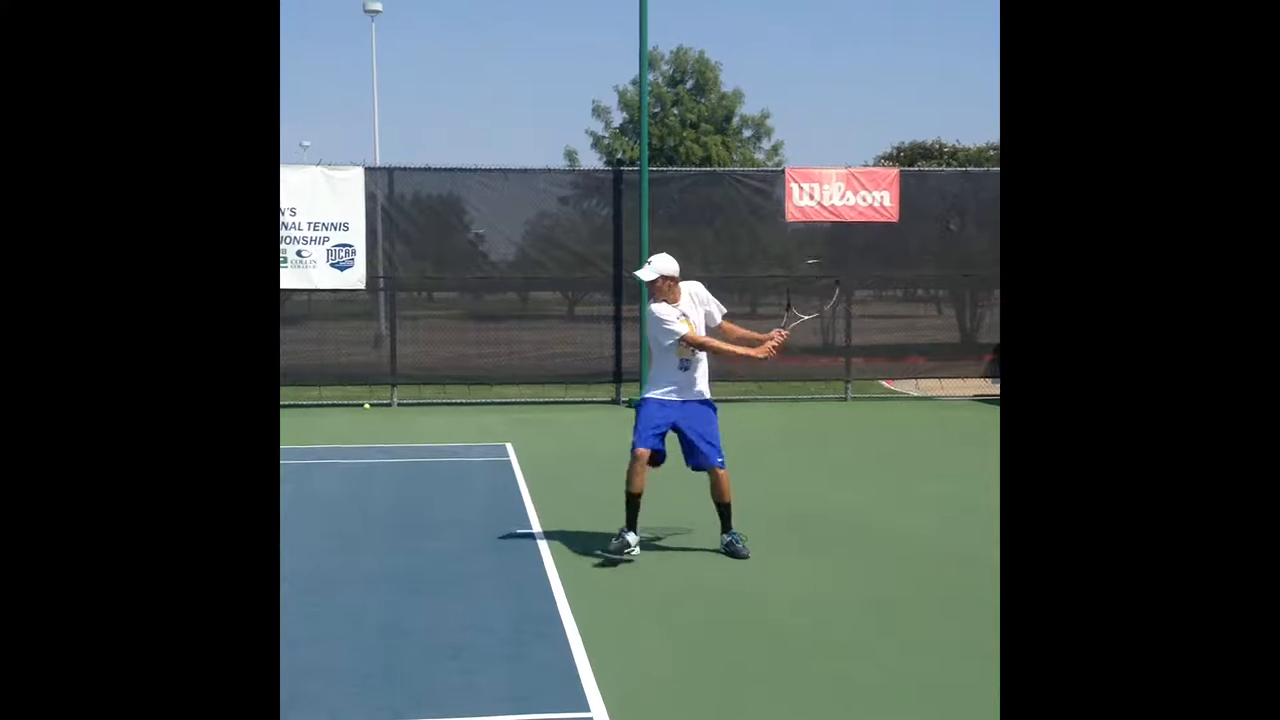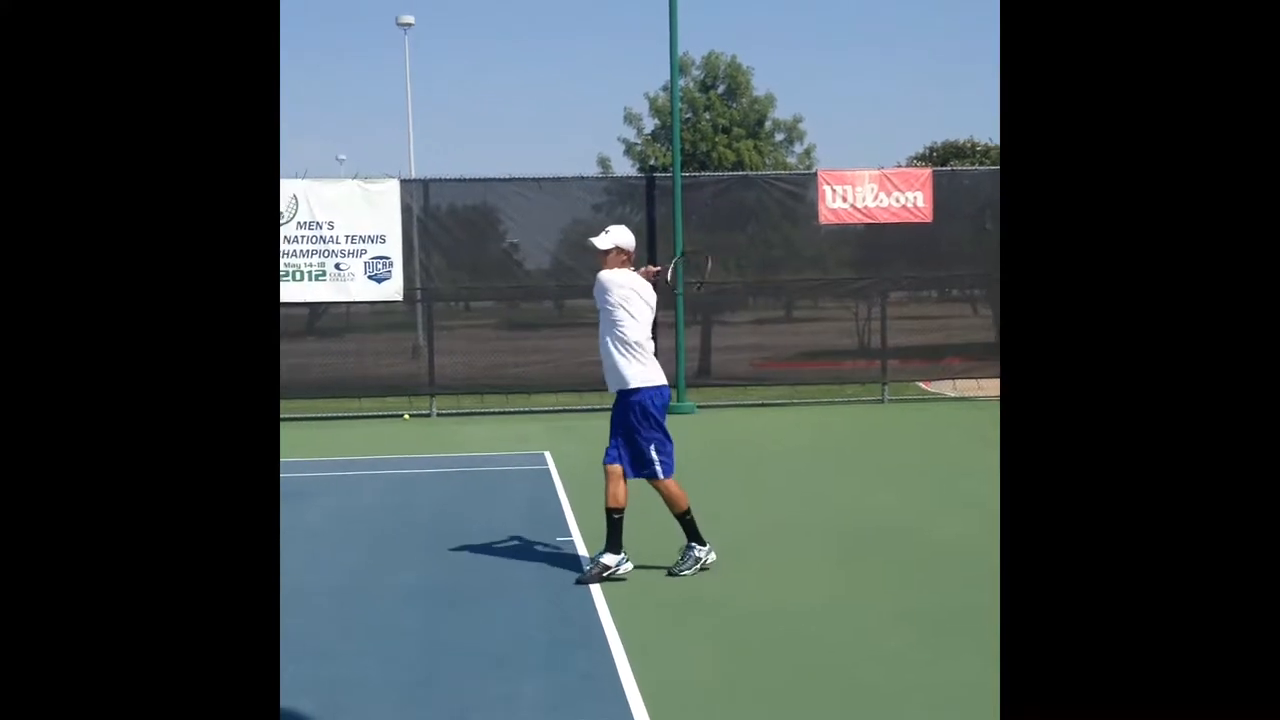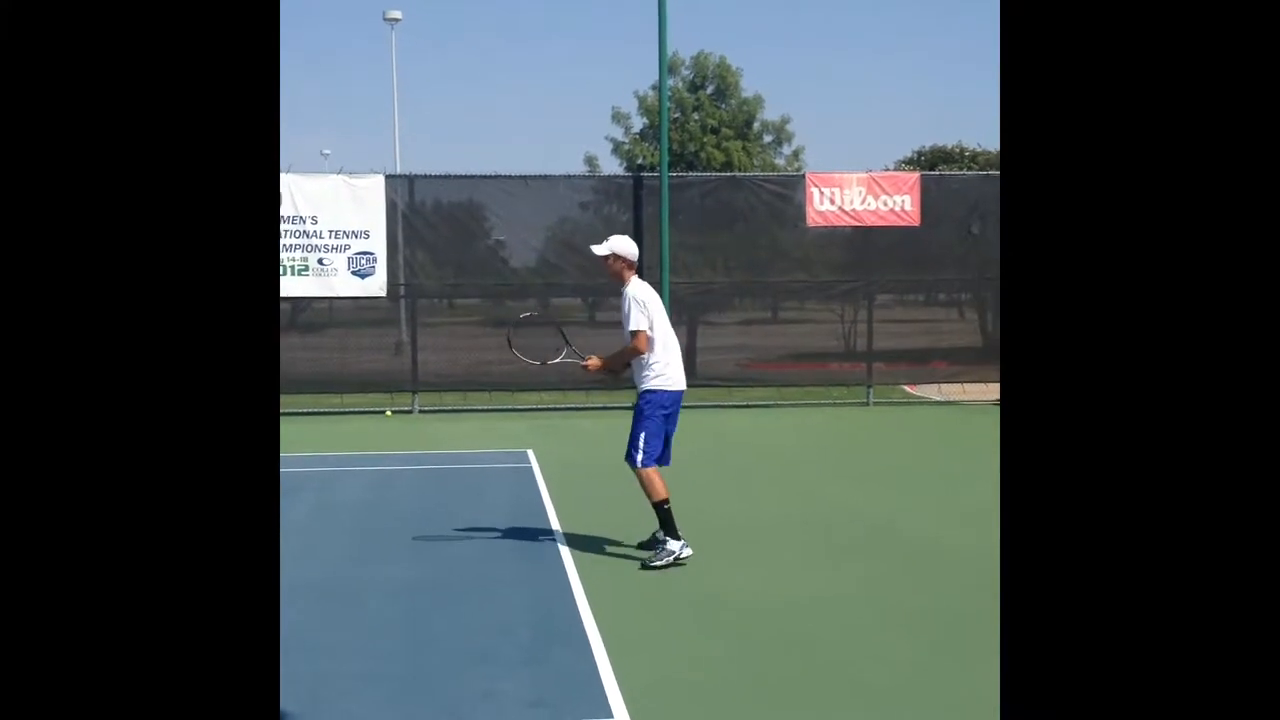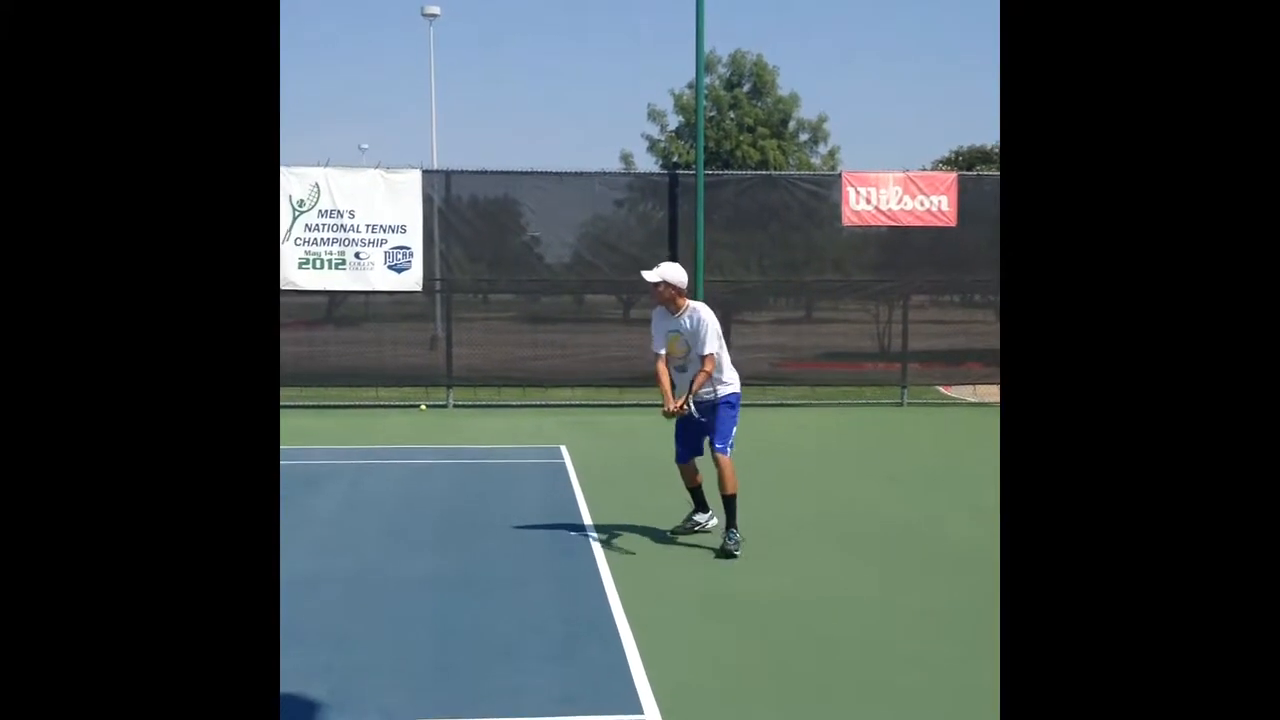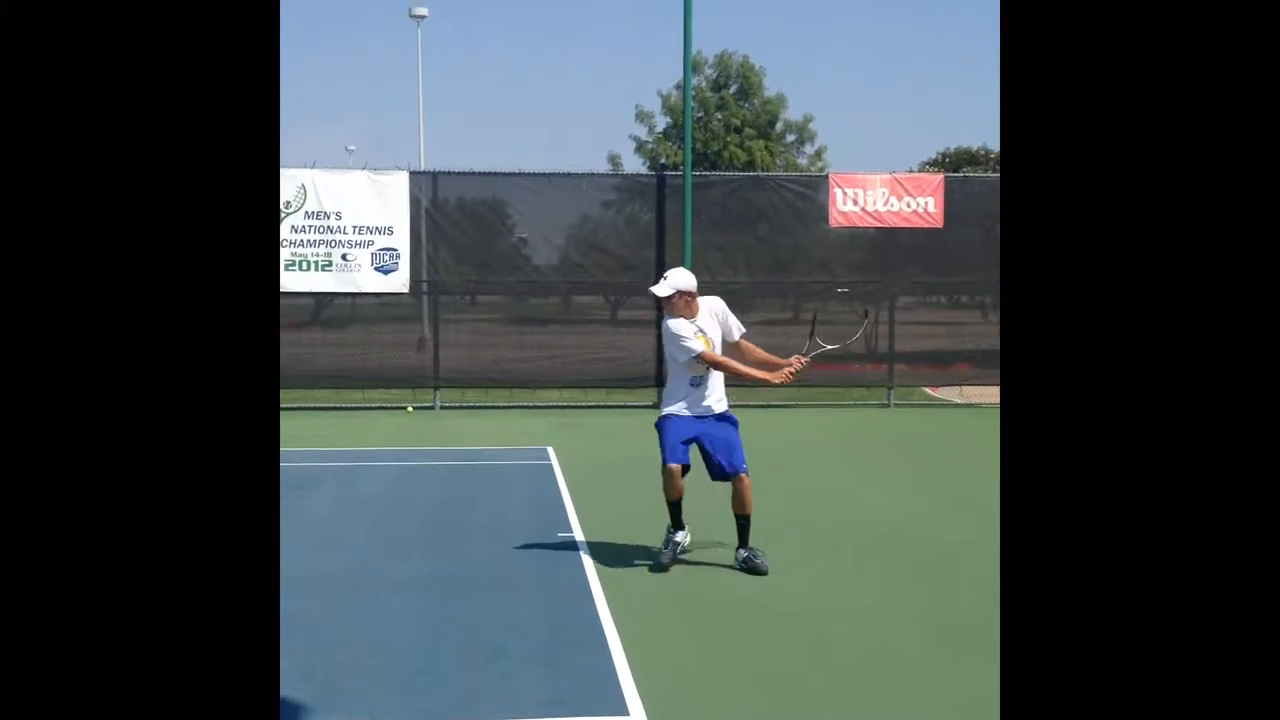
dt=0.7s
person 1, frame 1
left shoulder: (696, 291)
right shoulder: (657, 311)
left elbow: (724, 326)
right elbow: (703, 344)
left wrist: (764, 338)
right wrist: (751, 353)
left hip: (696, 399)
right hip: (658, 398)
left knee: (717, 469)
right knee: (640, 454)
left ankle: (728, 533)
right ankle: (629, 535)
person 1, frame 2
left shoulder: (605, 280)
right shoulder: (644, 287)
left hip: (642, 390)
right hip: (632, 390)
left knee: (658, 475)
right knee: (614, 469)
left ankle: (698, 546)
right ankle: (614, 555)
person 1, frame 3
left shoulder: (633, 293)
right shoulder: (640, 290)
left elbow: (639, 344)
left wrist: (604, 363)
right wrist: (616, 364)
left hip: (658, 388)
right hip: (666, 386)
left knee: (642, 464)
right knee: (644, 462)
left ankle: (675, 540)
right ankle: (665, 532)
person 1, frame 4
left shoulder: (702, 315)
right shoulder: (659, 316)
left elbow: (708, 367)
right elbow: (661, 363)
left wrist: (685, 398)
right wrist: (669, 399)
left hip: (722, 392)
right hip: (689, 396)
left knee: (721, 455)
right knee: (683, 459)
left ankle: (732, 531)
right ankle: (702, 513)
person 1, frame 5
left shoulder: (715, 306)
right shoulder: (673, 326)
left elbow: (742, 343)
right elbow: (716, 363)
left wrist: (781, 363)
right wrist: (767, 376)
left hip: (715, 413)
right hip: (678, 413)
left knee: (741, 476)
right knee: (672, 468)
left ankle: (744, 549)
right ankle: (677, 532)
